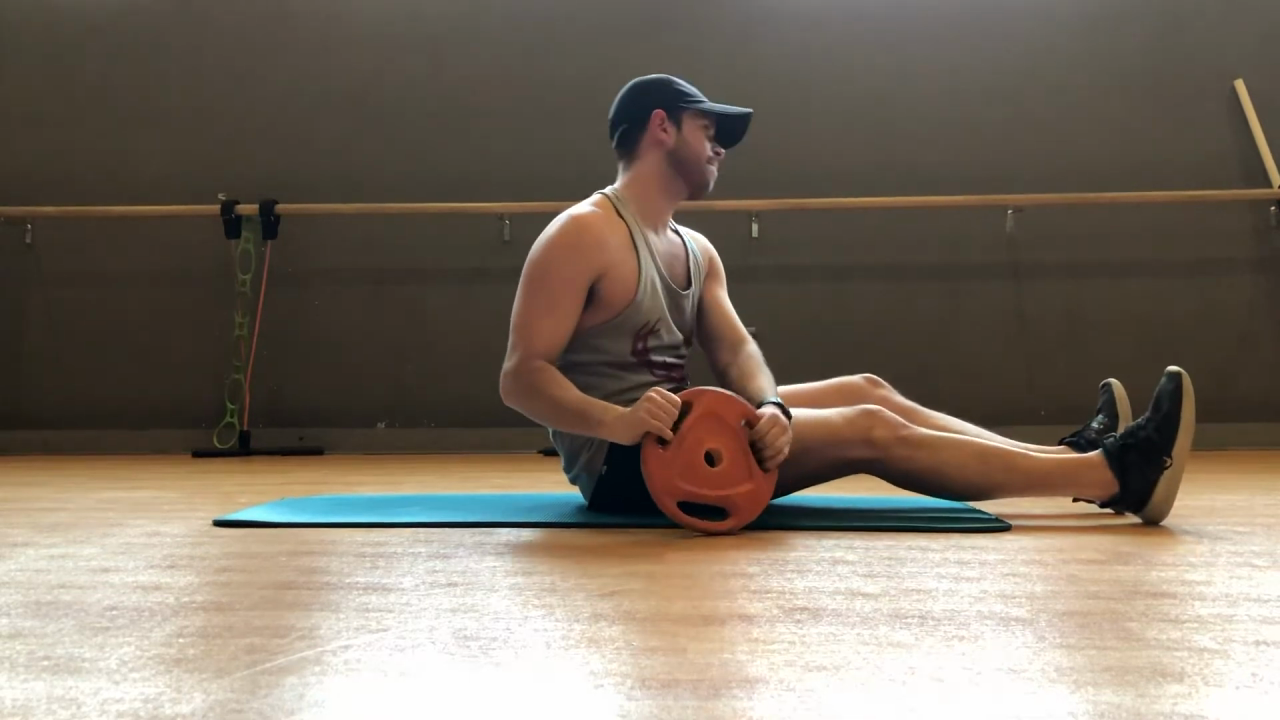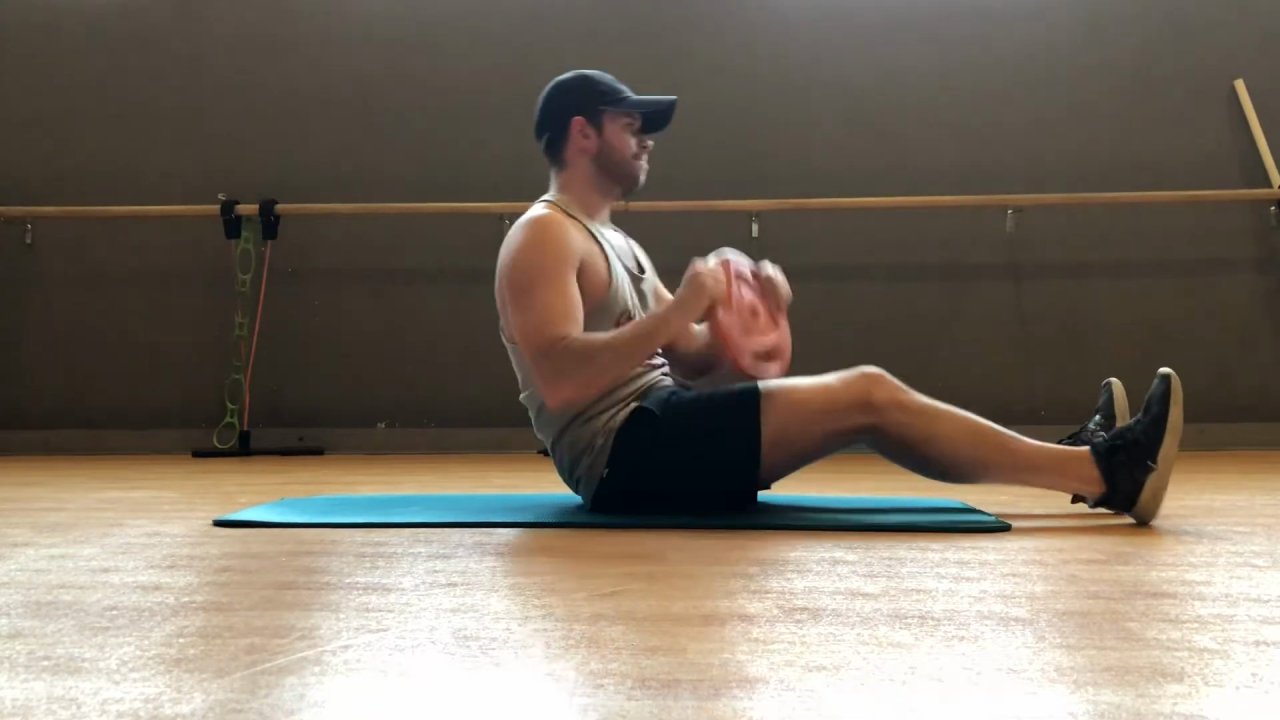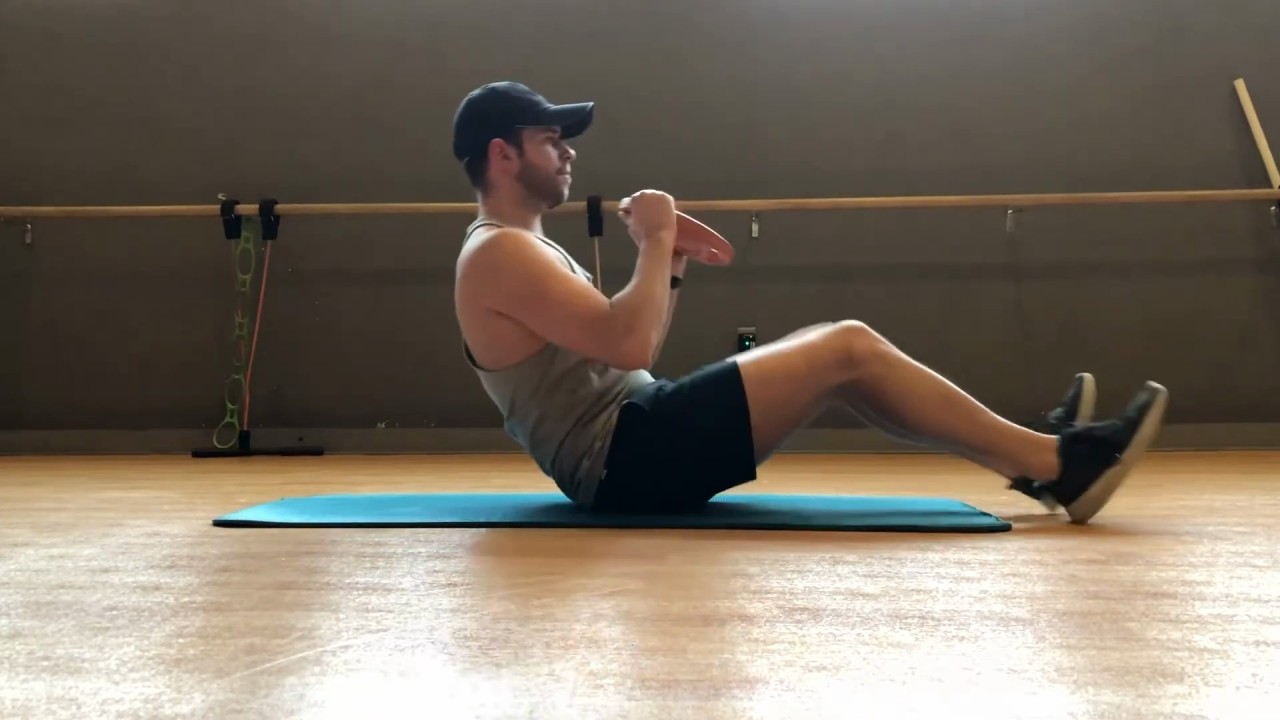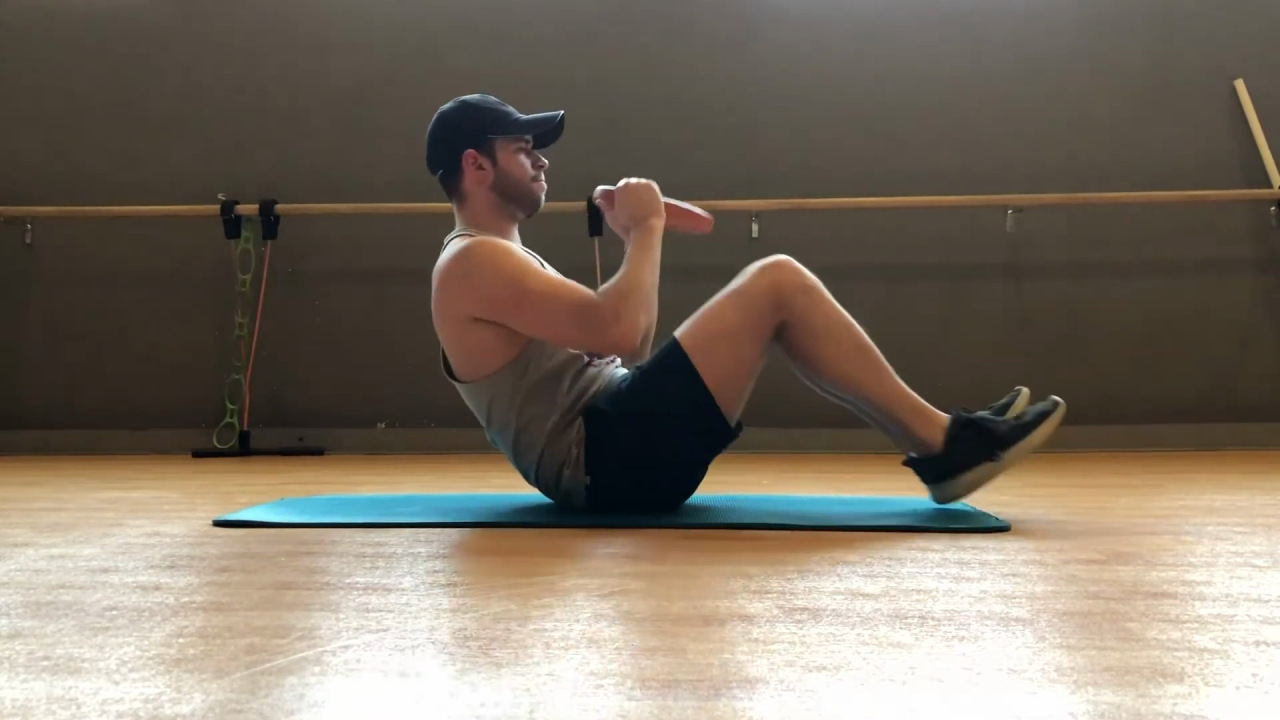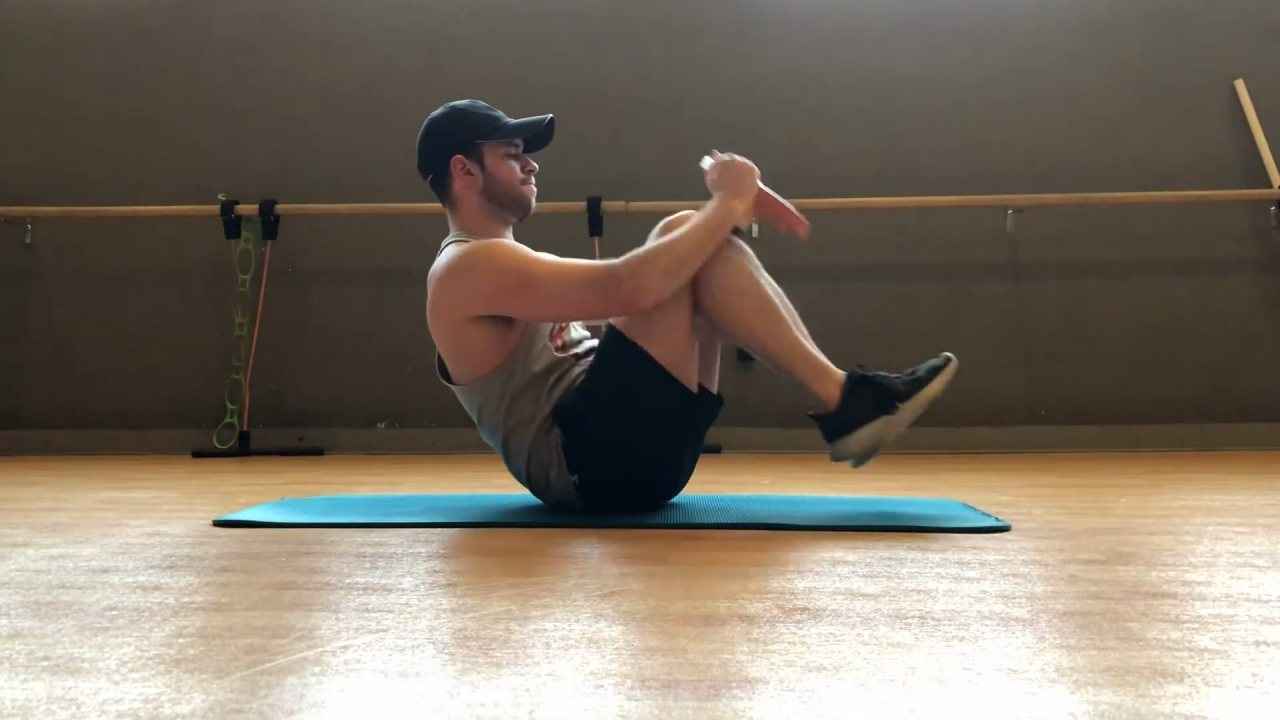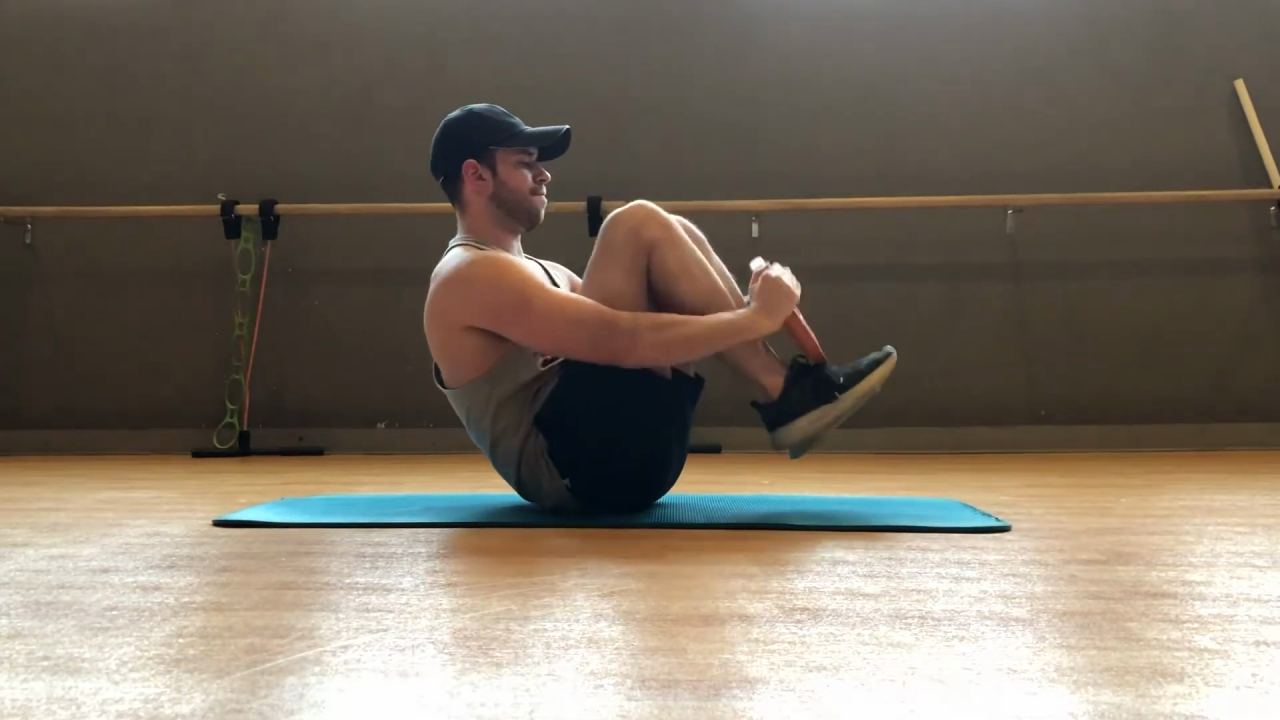
dt=0.4s
person 1, frame 1
left shoulder: (693, 249)
right shoulder: (581, 235)
left elbow: (736, 350)
right elbow: (520, 379)
left wrist: (766, 410)
right wrist: (616, 421)
left hip: (672, 437)
right hip: (622, 462)
left knee: (865, 392)
right knee: (868, 433)
left ankle: (1074, 457)
right ankle: (1117, 475)
person 1, frame 2
left shoulder: (614, 243)
right shoulder: (543, 236)
left elbow: (694, 360)
right elbow: (558, 380)
right wrist: (684, 306)
left hip: (652, 442)
right hip: (626, 457)
left knee: (863, 412)
right knee: (867, 391)
left ankle: (1082, 464)
right ankle: (1104, 472)
person 1, frame 3
left shoulder: (525, 250)
right shoulder: (498, 254)
right elbow: (627, 344)
left wrist: (668, 268)
right wrist: (656, 246)
left hip: (634, 451)
right hip: (625, 461)
left knee: (830, 348)
right knee: (849, 347)
left ankle: (1030, 452)
right ankle: (1060, 464)
person 1, frame 4
left shoulder: (504, 261)
right shoulder: (475, 264)
left elbow: (604, 347)
right elbow: (622, 332)
left wrist: (634, 249)
right wrist: (646, 232)
left hip: (620, 451)
right hip: (610, 462)
left knee: (765, 296)
right knee: (778, 280)
left ankle: (934, 439)
right ankle: (944, 443)
person 1, frame 5
left shoulder: (507, 263)
right shoulder: (472, 267)
right elbow: (628, 288)
right wrist: (725, 207)
left hip: (630, 450)
right hip: (593, 459)
left knee: (701, 247)
right knee: (696, 232)
left ankle: (842, 397)
right ankle: (844, 401)
person 1, frame 6
left shoulder: (531, 271)
right shoulder: (473, 276)
right elbow: (624, 343)
right wrist: (755, 318)
left hip: (630, 450)
right hip: (581, 461)
left knee: (674, 234)
right knee: (640, 225)
left ankle: (785, 390)
right ankle: (787, 392)
